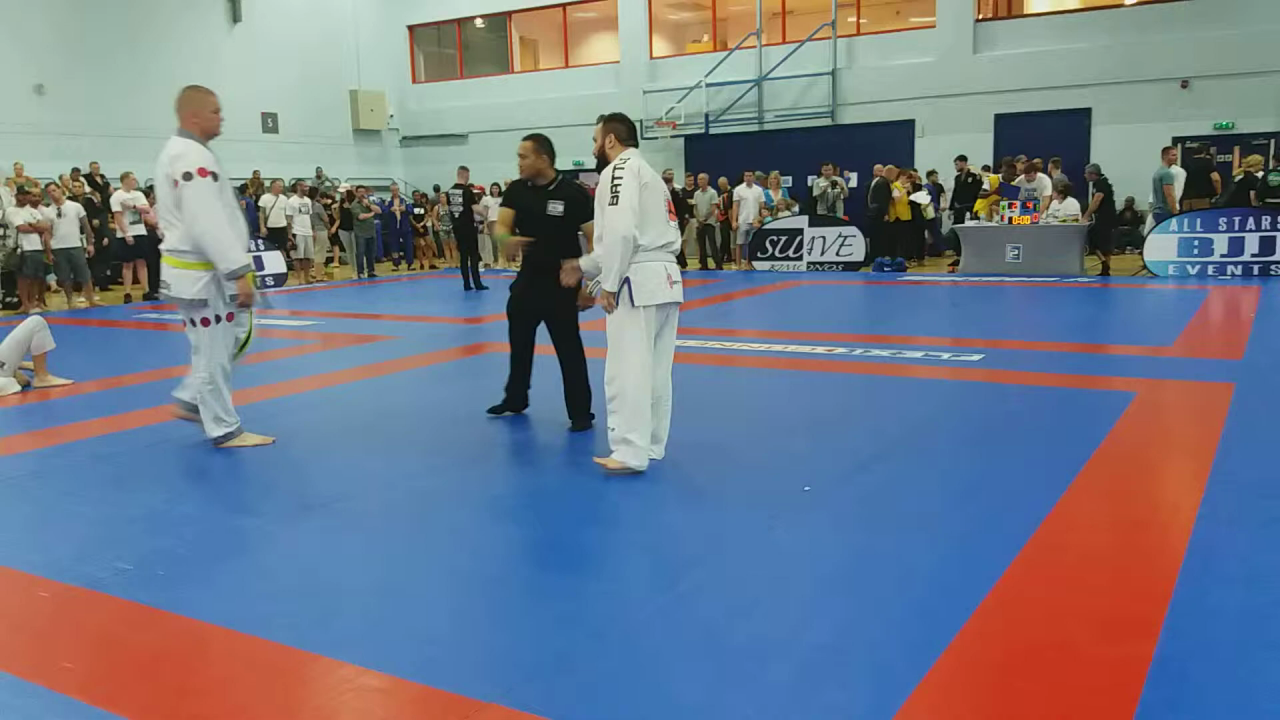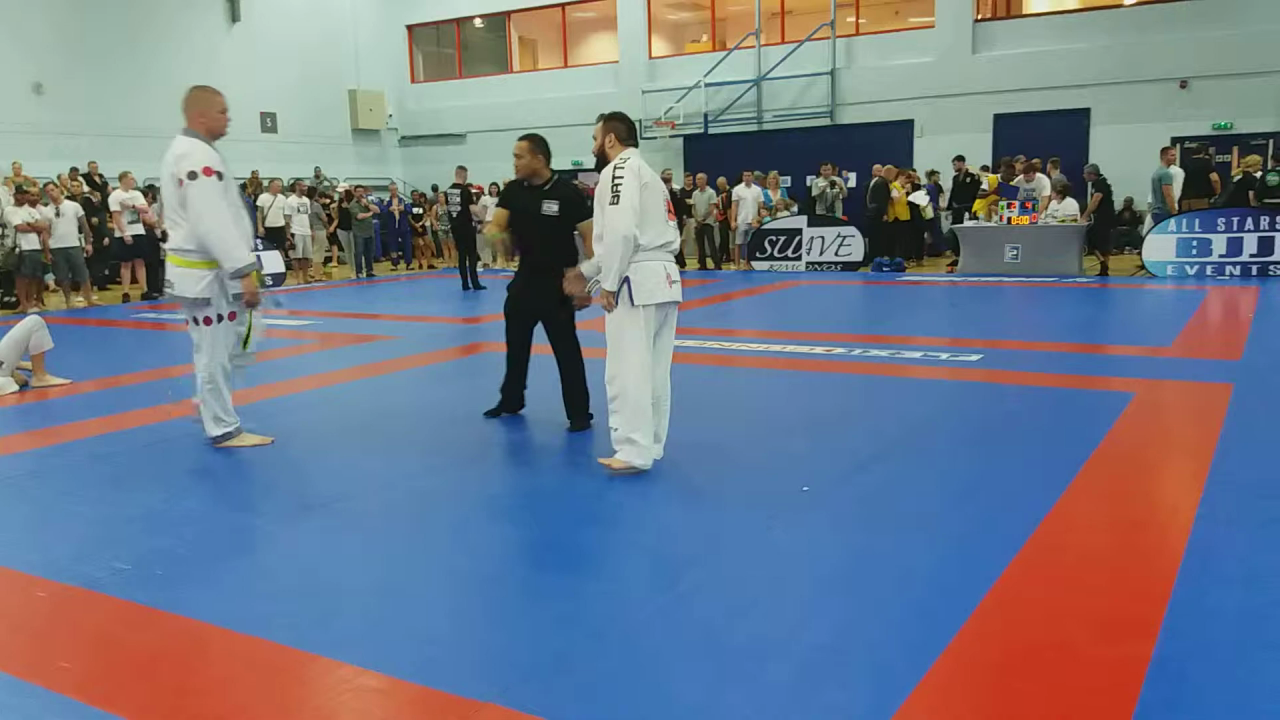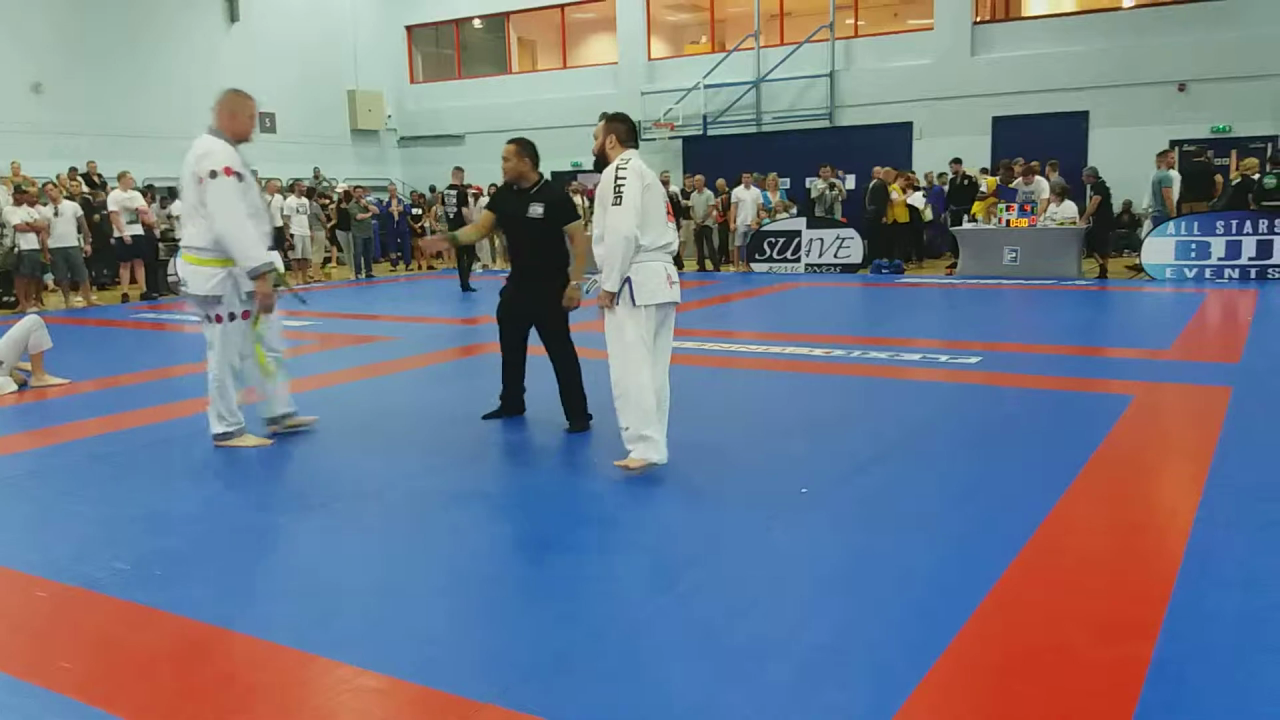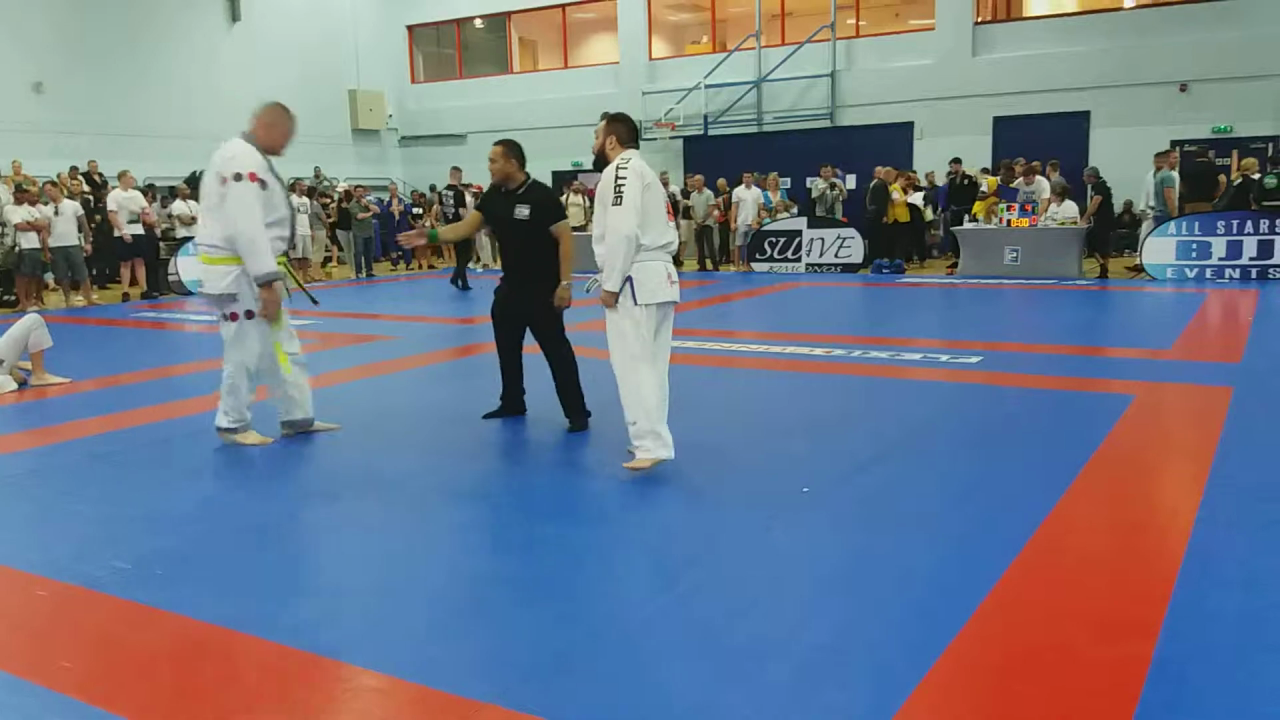
dt=0.1s
person 1, frame 1
left shoulder: (621, 169)
right shoulder: (647, 172)
left elbow: (621, 231)
left wrist: (609, 284)
right wrist: (585, 267)
left hip: (638, 281)
right hip: (665, 278)
left knee: (627, 369)
right knee: (655, 369)
left ankle: (631, 452)
right ankle: (652, 444)
person 1, frame 2
left shoulder: (621, 168)
right shoulder: (645, 172)
left elbow: (621, 231)
left wrist: (609, 283)
right wrist: (587, 272)
left hip: (637, 282)
right hip: (664, 278)
left knee: (627, 368)
right knee: (654, 368)
left ankle: (634, 451)
right ankle: (651, 443)
person 1, frame 3
left shoulder: (622, 169)
right shoulder: (644, 172)
left elbow: (622, 231)
left wrist: (609, 284)
right wrist: (612, 279)
left hip: (636, 282)
right hip: (662, 278)
left knee: (630, 367)
right knee: (653, 368)
left ankle: (645, 447)
right ankle: (651, 443)
person 1, frame 4
left shoulder: (621, 169)
right shoulder: (644, 172)
left elbow: (623, 231)
left wrist: (610, 284)
left hip: (637, 281)
right hip: (662, 278)
left knee: (633, 365)
right knee: (652, 366)
left ankle: (652, 444)
right ankle: (655, 442)
person 2, frame 1
left shoulder: (181, 151)
right shoulder: (192, 157)
right elbow: (207, 225)
left wrist: (234, 269)
right wrist: (239, 273)
left hip: (208, 270)
right hip: (203, 275)
left knee: (227, 344)
right knee: (214, 354)
left ankle: (191, 399)
right ankle: (224, 429)
person 2, frame 2
left shoulder: (188, 151)
right shoulder: (198, 156)
right elbow: (213, 224)
left wrist: (239, 268)
right wrist: (243, 271)
left hip: (211, 269)
right hip: (206, 273)
left knee: (235, 341)
right knee: (216, 353)
left ankle: (210, 405)
right ankle: (223, 429)
person 2, frame 3
left shoulder: (215, 152)
right shoulder: (217, 155)
right elbow: (229, 223)
left wrist: (262, 268)
right wrist: (261, 271)
left hip: (236, 268)
right hip: (223, 273)
left knee: (264, 342)
right knee: (230, 352)
left ankle: (279, 412)
right ankle: (226, 429)
person 2, frame 4
left shoulder: (246, 157)
right shoulder: (245, 160)
right elbow: (246, 227)
left wrist: (267, 276)
right wrist: (267, 281)
left hip: (250, 269)
right hip: (237, 272)
left knee: (281, 344)
right knee: (247, 352)
left ankle: (298, 417)
right ankle: (231, 423)
person 3, frame 1
left shoulder: (572, 194)
right shoulder: (517, 190)
left elbow: (595, 239)
right elbow: (501, 224)
right wrist: (508, 238)
left hip: (561, 284)
right hip: (528, 279)
left knee: (569, 349)
right knee: (519, 343)
left ankle: (580, 413)
right ankle: (515, 399)
person 3, frame 2
left shoulder: (568, 193)
right shoulder: (513, 190)
left elbow: (591, 237)
right elbow: (494, 225)
right wrist: (495, 236)
left hip: (558, 284)
right hip: (525, 280)
left knee: (566, 349)
right knee: (516, 343)
left ankle: (579, 413)
right ankle: (511, 400)
person 3, frame 3
left shoulder: (554, 196)
right shoulder: (504, 194)
left elbow: (579, 239)
right elbow: (479, 227)
left wrist: (574, 284)
right wrist: (451, 238)
left hip: (550, 287)
right hip: (517, 284)
left knee: (560, 351)
right knee: (510, 347)
left ankle: (578, 414)
right ankle: (511, 403)
person 3, frame 4
left shoulder: (542, 196)
right shoulder: (493, 196)
left elbow: (565, 238)
right elbow: (466, 227)
left wrist: (565, 284)
right wrist: (430, 236)
left hip: (542, 287)
right hip: (511, 285)
left knee: (557, 349)
right knee: (506, 347)
left ankle: (577, 412)
right ankle: (512, 403)
